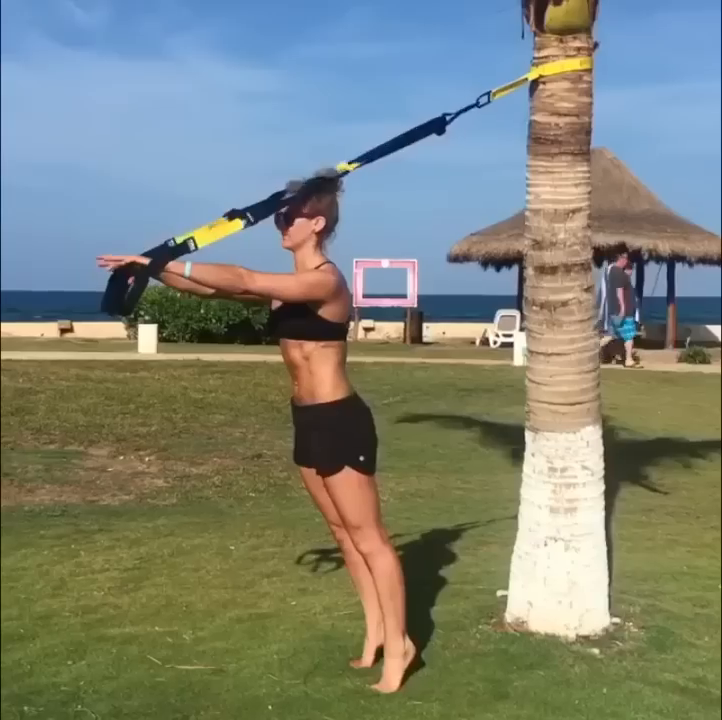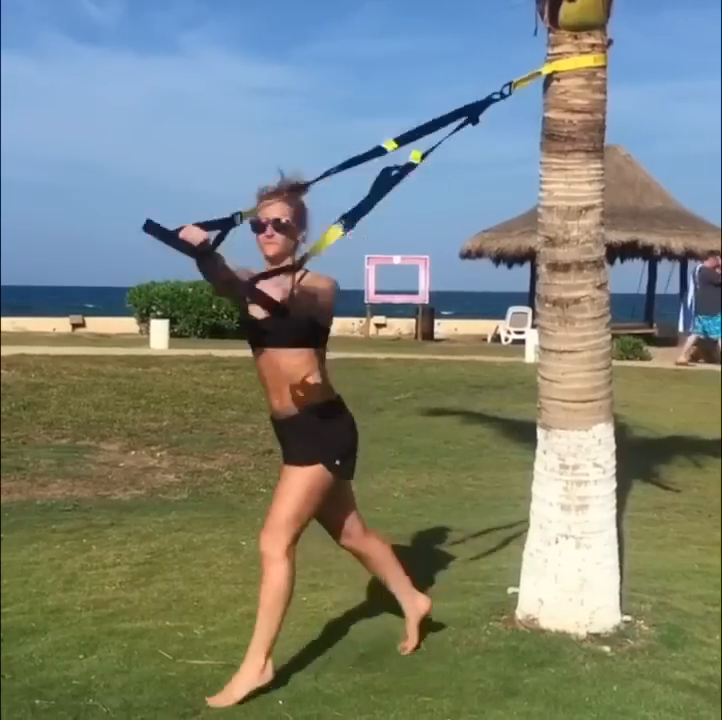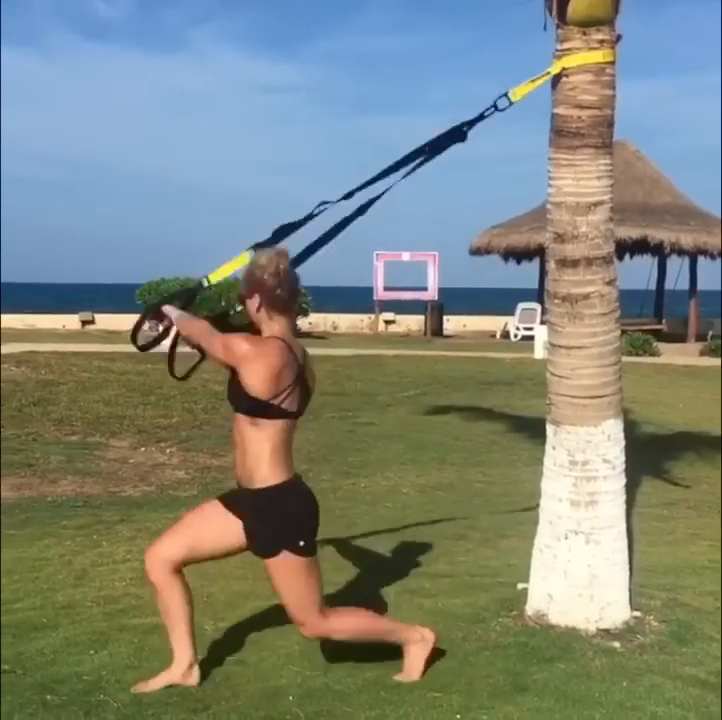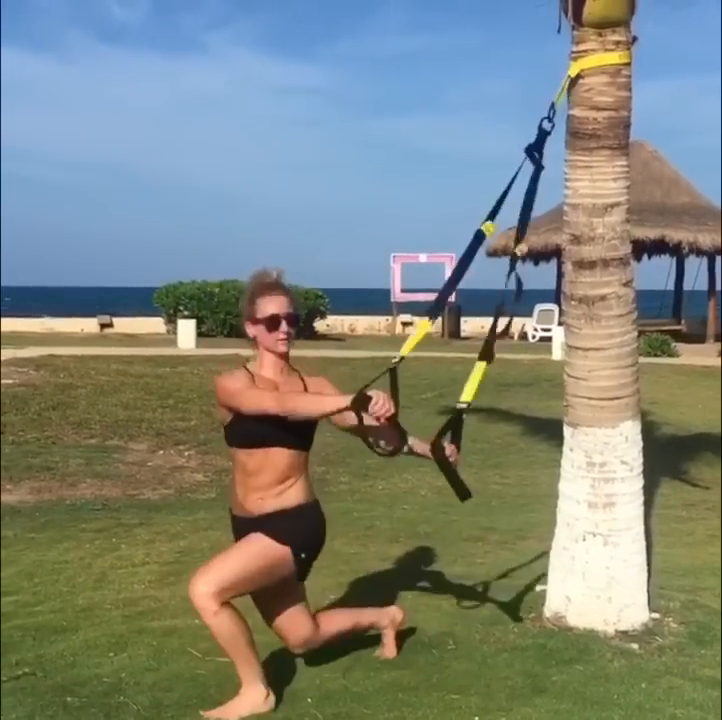
dt=1s
person 1, frame 1
left shoulder: (325, 282)
right shoulder: (287, 286)
left elbow: (243, 281)
right elbow: (218, 289)
left wrist: (161, 260)
right wrist: (154, 268)
left hip: (339, 421)
right hip: (309, 422)
left knee: (368, 536)
right knee: (344, 534)
left ankle: (398, 644)
right ankle: (376, 630)
person 1, frame 2
left shoulder: (318, 287)
right shoulder: (250, 286)
left elbow: (306, 301)
right elbow: (221, 279)
left wrist: (283, 286)
right wrist: (201, 245)
left hip: (323, 429)
right hip: (293, 432)
left knee: (274, 542)
right knee: (351, 534)
left ankle: (257, 663)
right ankle: (412, 602)
person 1, frame 3
left shoulder: (255, 352)
right shoulder: (293, 355)
left elbow: (202, 333)
left wrist: (171, 313)
right wrist: (184, 322)
left hip: (279, 507)
right hip: (254, 500)
left knee: (315, 622)
right knee: (159, 559)
left ankle: (414, 638)
right ankle: (184, 664)
person 1, frame 4
left shoulder: (316, 386)
right shoulder: (231, 386)
left elbow: (370, 430)
right elbow: (282, 406)
left wrist: (420, 446)
right wrist: (352, 402)
left hip: (296, 523)
right hip: (248, 527)
left knee: (205, 589)
right knee: (302, 637)
right ankle: (386, 618)
